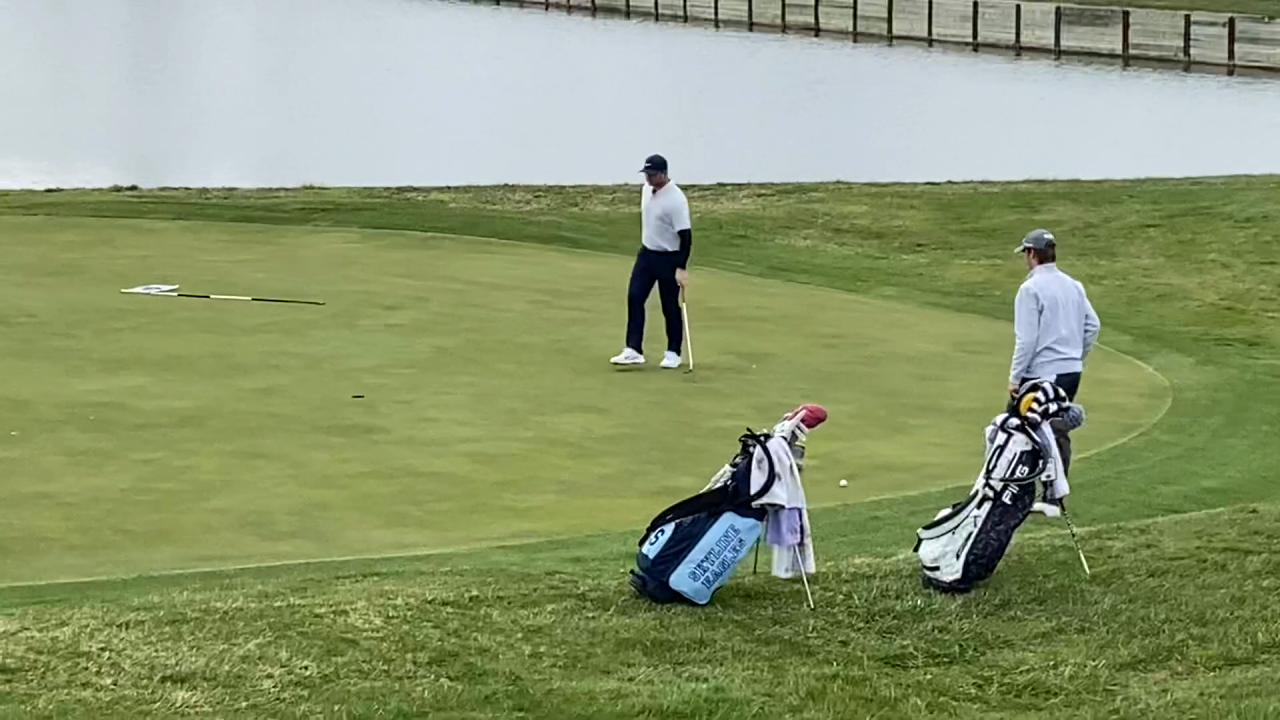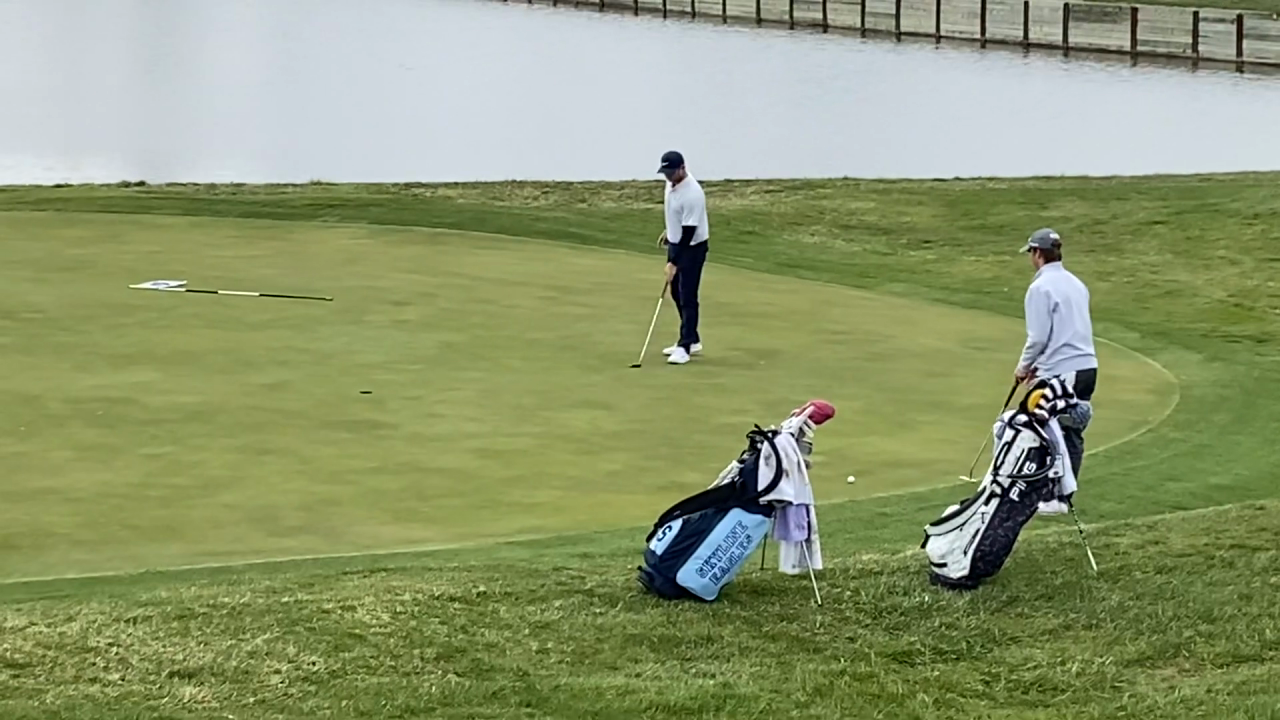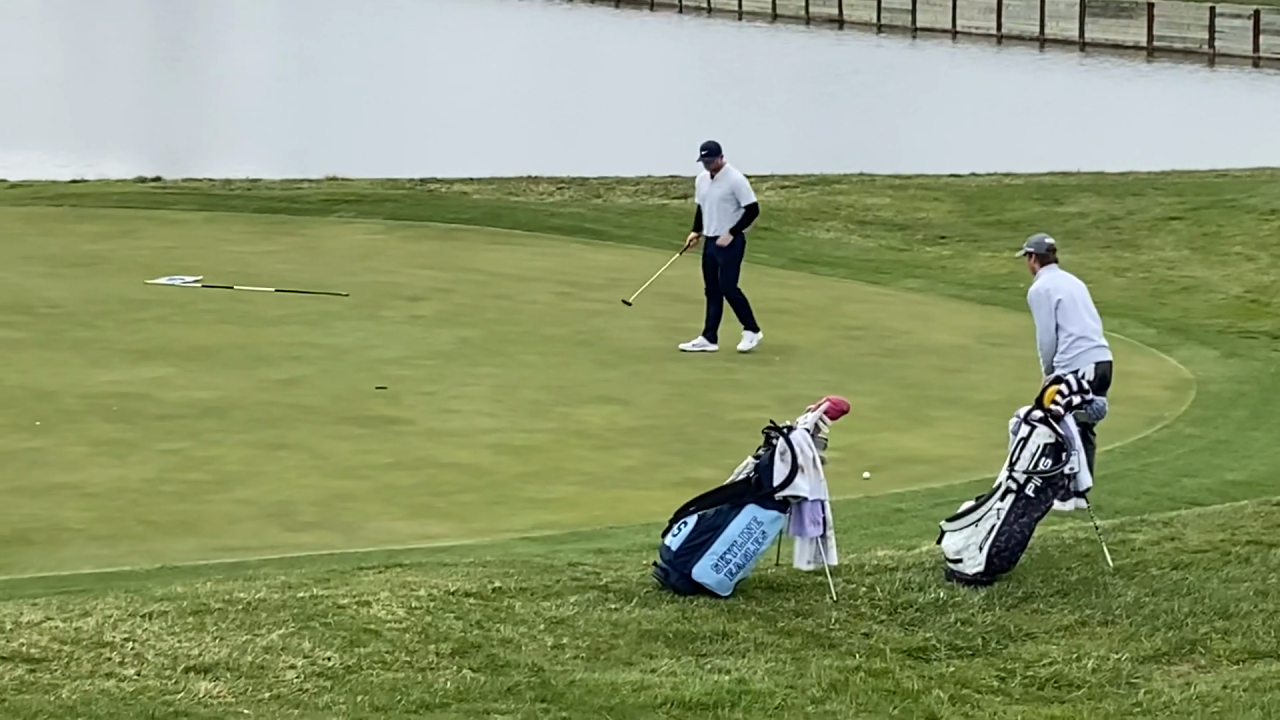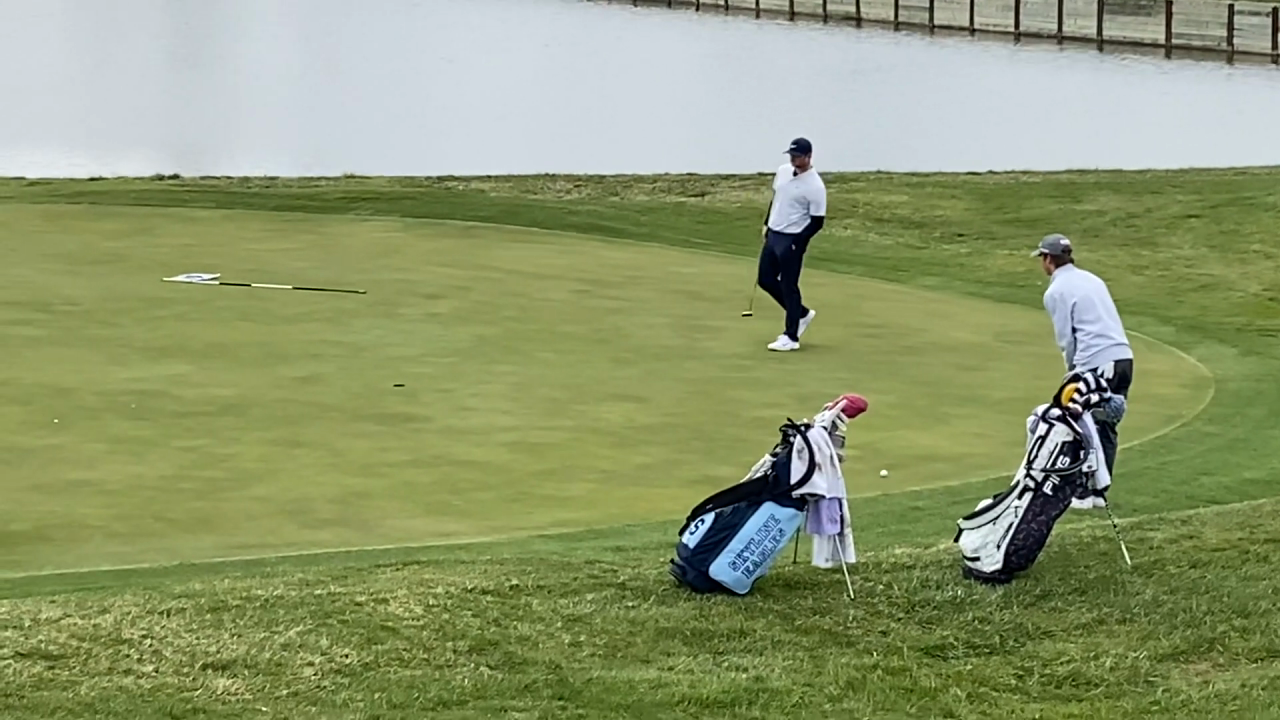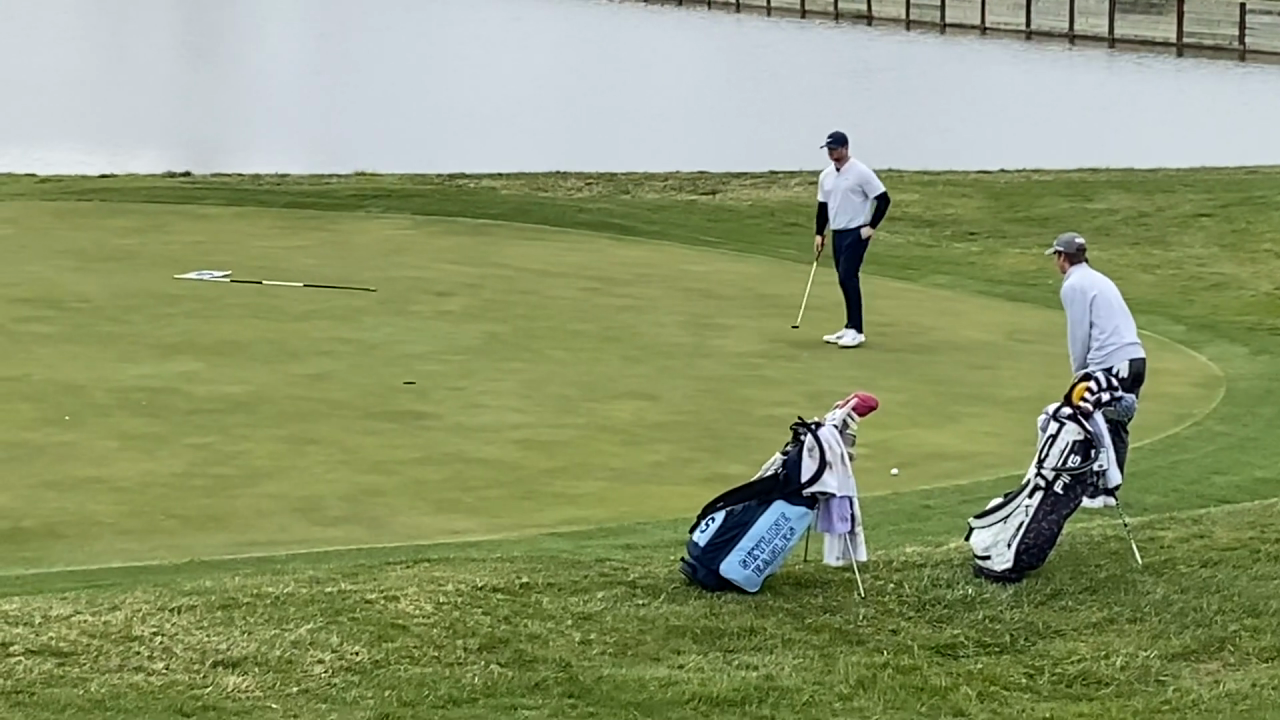
dt=0.7s
person 1, frame 1
left shoulder: (1031, 288)
right shoulder: (1073, 285)
left elbow: (1026, 339)
right elbow: (1092, 326)
left wrist: (1015, 377)
left hip: (1041, 375)
right hip: (1071, 372)
right knee: (1058, 433)
person 1, frame 2
left shoulder: (1040, 287)
right shoulder: (1076, 283)
left elbow: (1038, 337)
left wrist: (1024, 365)
left hip: (1057, 373)
right hip: (1086, 368)
right knee: (1072, 434)
left ankle: (1050, 497)
right ankle: (1063, 497)
person 1, frame 3
left shoulder: (1039, 289)
right shoulder: (1073, 281)
left elbow: (1047, 338)
left wrist: (1047, 373)
right wrist: (1054, 371)
left hip: (1075, 367)
right hip: (1102, 361)
right knee: (1085, 429)
right ankle: (1079, 493)
person 1, frame 4
left shoulder: (1056, 291)
right shoulder: (1091, 279)
left elbow: (1066, 338)
left wrist: (1074, 370)
left hip: (1095, 364)
right hip: (1123, 358)
right knee: (1106, 428)
left ankle: (1083, 493)
right ankle: (1098, 491)
person 1, frame 5
left shoulder: (1072, 286)
right shoulder: (1099, 279)
left elbow: (1079, 334)
left wrist: (1079, 372)
right wrist: (1086, 369)
left hip: (1109, 363)
right hip: (1136, 358)
right knee: (1118, 428)
left ankle: (1093, 493)
person 2, frame 1
left shoulder: (676, 199)
right shoulder: (647, 189)
left elbow: (685, 237)
left wrist: (682, 269)
left hip: (669, 258)
right hip: (647, 253)
left knee: (670, 306)
right knee: (635, 298)
left ankle: (674, 352)
right ankle: (634, 350)
person 2, frame 2
left shoulder: (692, 194)
right shoulder: (671, 183)
left elbow: (689, 232)
left wrist: (673, 262)
right wrist: (667, 230)
left hip: (692, 249)
right hip: (675, 245)
left knee: (688, 298)
right knee: (677, 294)
left ankle: (684, 347)
right ankle: (692, 339)
person 2, frame 3
left shoulder: (735, 180)
right shoulder: (701, 179)
left elbow: (752, 210)
left wrist: (732, 234)
right wrist: (695, 231)
left hip: (731, 244)
right hip: (710, 242)
left knee: (729, 288)
right knee: (712, 291)
left ankle: (752, 331)
right ankle: (708, 338)
person 2, frame 4
left shoulder: (815, 186)
right shoulder: (783, 171)
left elbow: (817, 222)
left wrist: (797, 243)
right wrist: (767, 223)
left hip: (792, 240)
right hip: (773, 235)
left knee: (788, 287)
right knee: (765, 280)
left ankle: (790, 336)
right ankle: (801, 314)
person 2, frame 5
left shoulder: (861, 172)
right shoulder: (825, 175)
left elbow: (884, 199)
right elbow: (822, 206)
left wrist: (871, 226)
right wrist: (819, 234)
left hip: (856, 234)
right hip: (837, 235)
left knee: (848, 279)
right knee: (846, 282)
left ankle: (855, 329)
right ankle: (852, 329)
